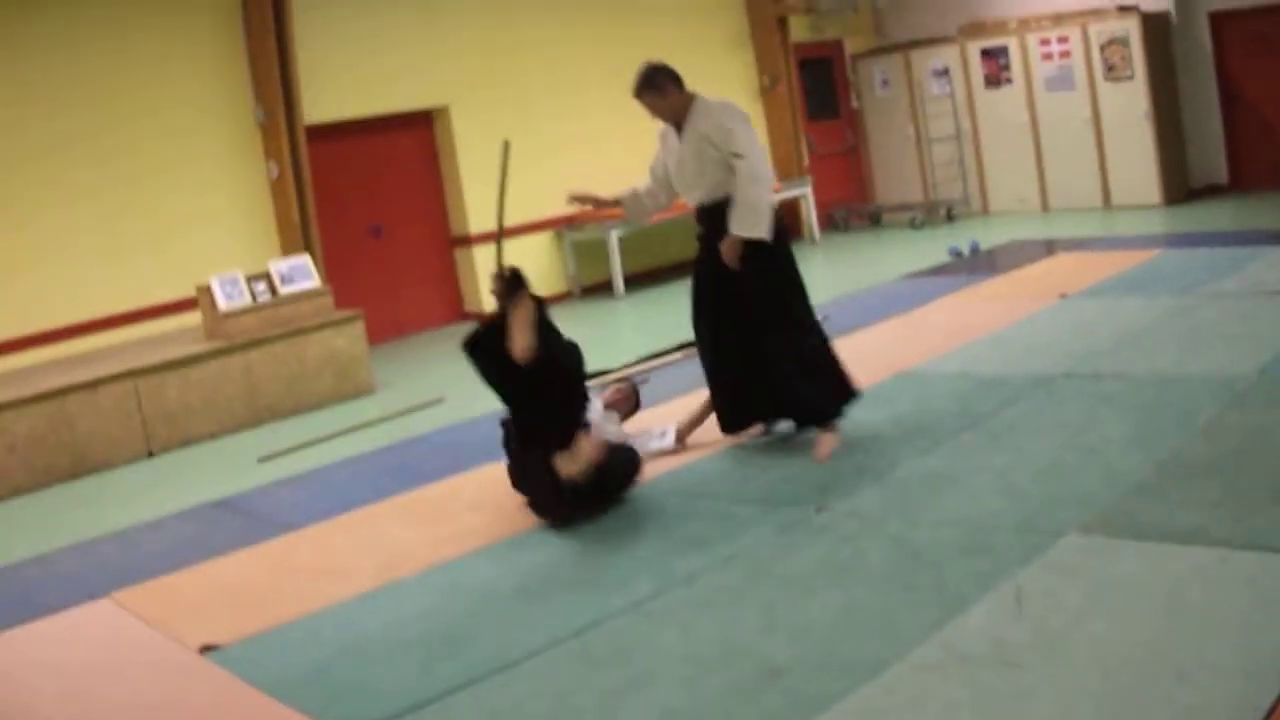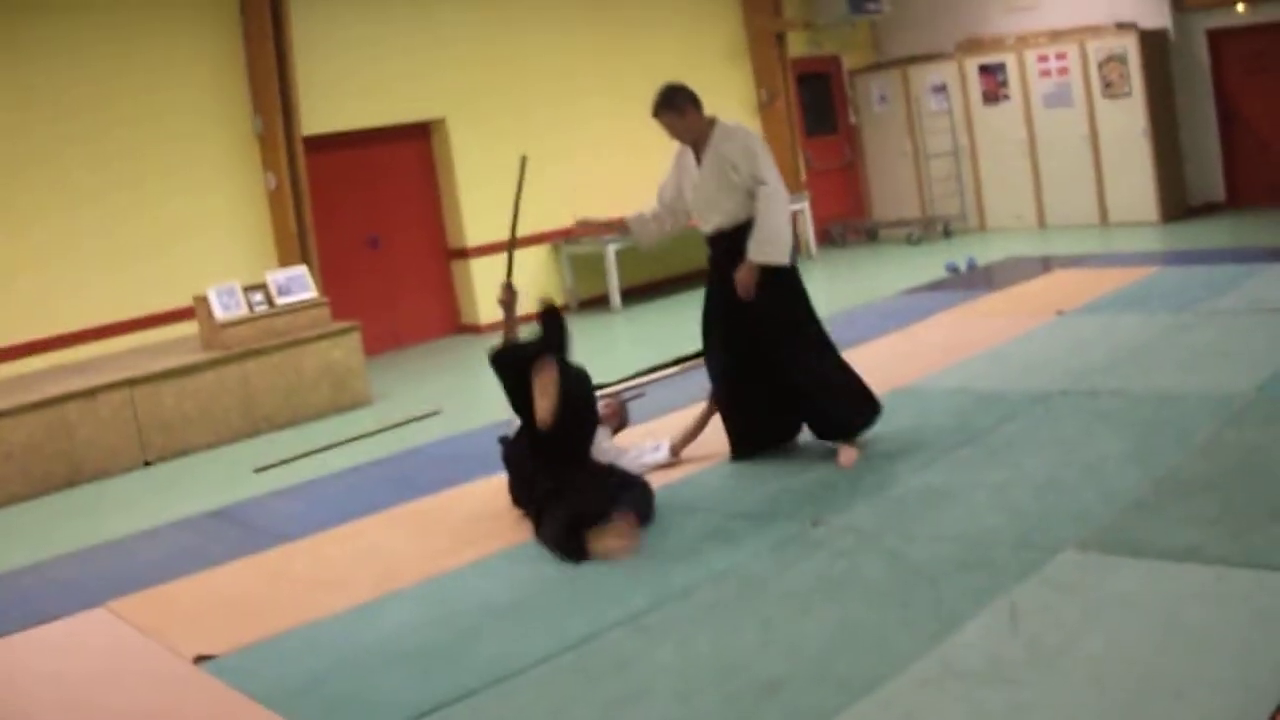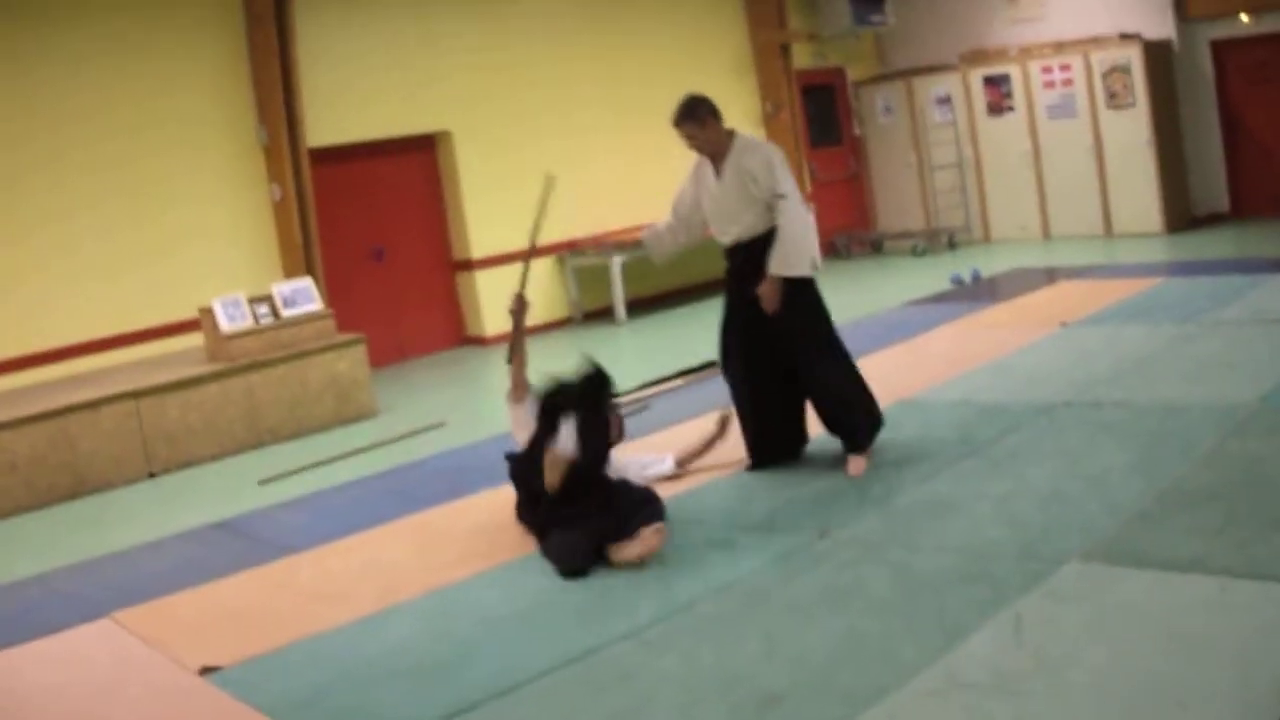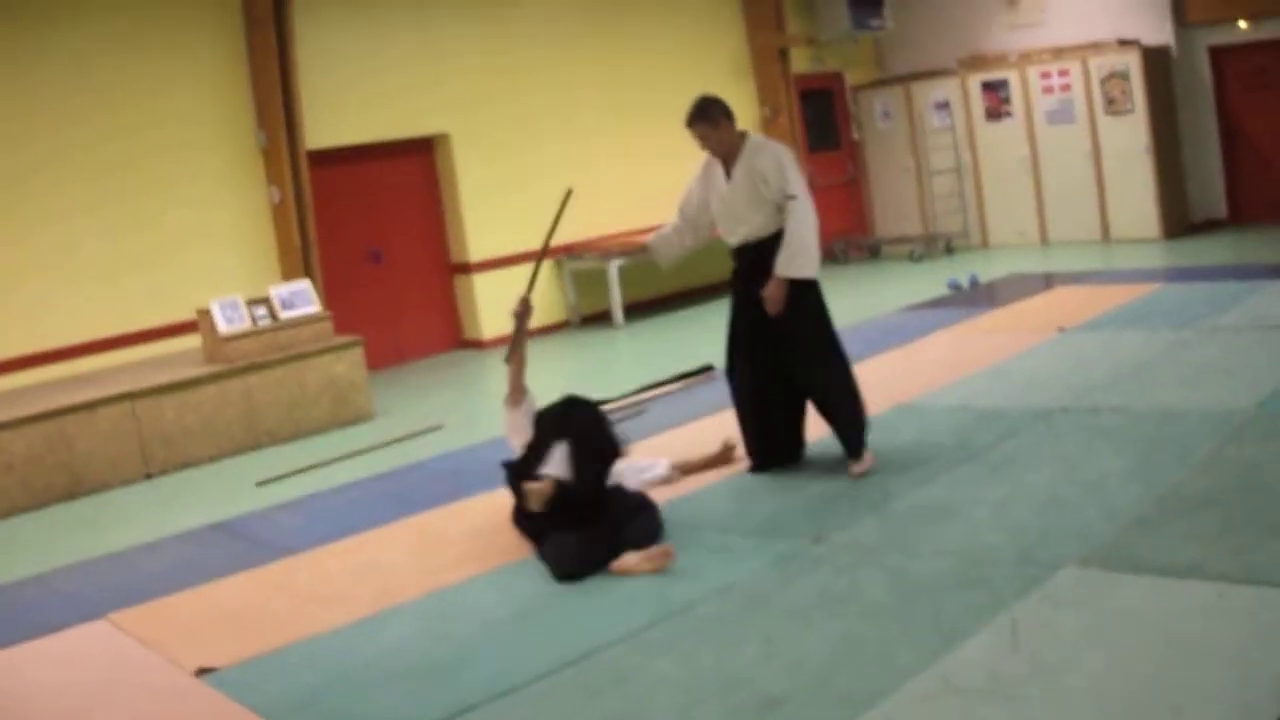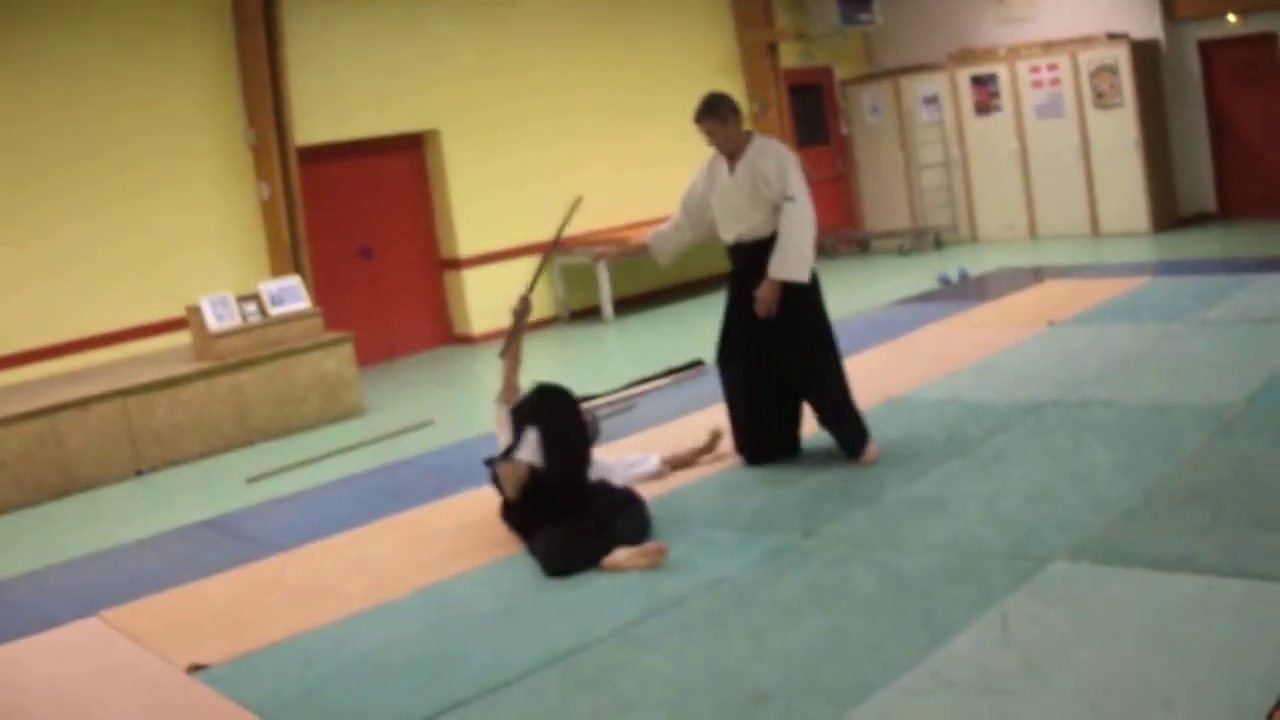
dt=0.1s
person 1, frame 1
left shoulder: (721, 117)
right shoulder: (670, 137)
left elbow: (755, 174)
right elbow: (660, 191)
left wrist: (738, 235)
right wrist: (607, 202)
left hip: (751, 228)
right hip: (715, 233)
left knee: (781, 322)
right knee: (721, 330)
left ankle: (822, 418)
right ankle: (759, 413)
person 1, frame 2
left shoulder: (741, 142)
right shoulder: (685, 159)
left elbow: (772, 202)
right elbow: (668, 214)
left wrist: (756, 262)
right wrist: (610, 226)
left hip: (759, 257)
right hip: (723, 258)
left knee: (797, 344)
right knee: (730, 355)
left ankle: (844, 431)
right ankle: (762, 433)
person 1, frame 3
left shoulder: (760, 156)
right shoulder: (700, 172)
left elbow: (792, 215)
right elbow: (682, 226)
left wrist: (777, 276)
left hip: (780, 267)
right hip: (742, 272)
left knee: (813, 355)
right knee: (748, 367)
left ankle: (857, 441)
right ankle: (776, 448)
person 1, frame 4
left shoulder: (770, 156)
right shoulder: (709, 172)
left elbow: (801, 217)
right elbow: (688, 226)
left wrist: (783, 276)
left hip: (783, 268)
right hip: (748, 273)
left knee: (813, 357)
right knee: (752, 367)
left ankle: (856, 444)
right ankle: (776, 450)
person 1, frame 5
left shoulder: (774, 156)
right shoulder: (714, 169)
left elbow: (798, 220)
right elbow: (688, 222)
left wrist: (777, 279)
left hip: (780, 269)
right hip: (745, 270)
left knee: (809, 356)
right knee: (744, 362)
left ankle: (855, 438)
right ankle: (769, 445)
person 2, frame 1
left shoulder: (617, 438)
right shoulder: (578, 401)
left elbow: (675, 436)
right wrist: (503, 299)
left knee: (626, 459)
left ankle: (573, 467)
person 2, frame 2
left shoulder: (609, 449)
left elbow: (667, 451)
right elbow: (514, 367)
left wrist: (705, 417)
right wrist: (509, 313)
left knee: (635, 490)
person 2, frame 3
left shoulder: (614, 463)
left elbow: (673, 463)
right elbow: (518, 388)
left wrist: (714, 435)
right wrist: (518, 324)
left knee: (645, 503)
left ankle: (621, 549)
person 2, frame 4
left shoulder: (611, 466)
right shoulder: (533, 438)
left elbow: (667, 468)
right elbow: (517, 394)
left wrist: (715, 459)
right wrist: (520, 327)
left knee: (638, 508)
person 2, frame 5
left shoulder: (592, 461)
left elbow: (659, 464)
right elbow: (508, 388)
left wrist: (700, 452)
right wrist: (518, 324)
left knee: (626, 505)
